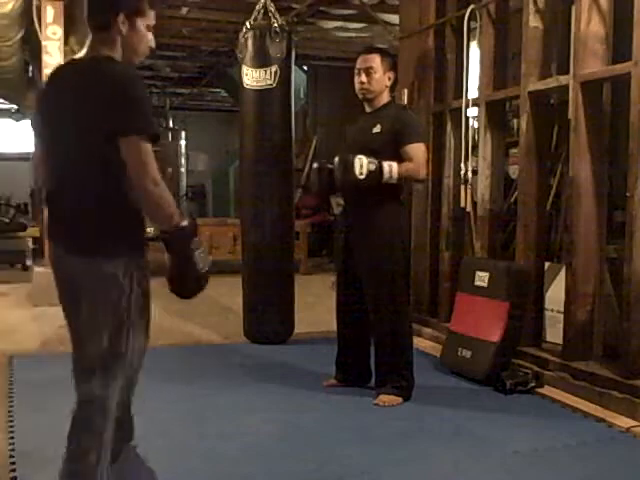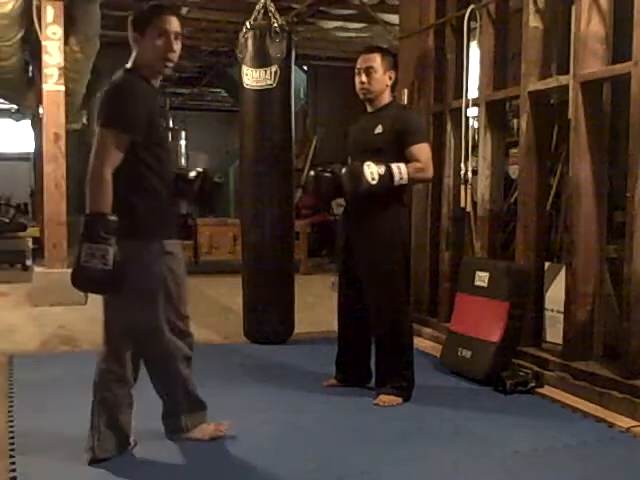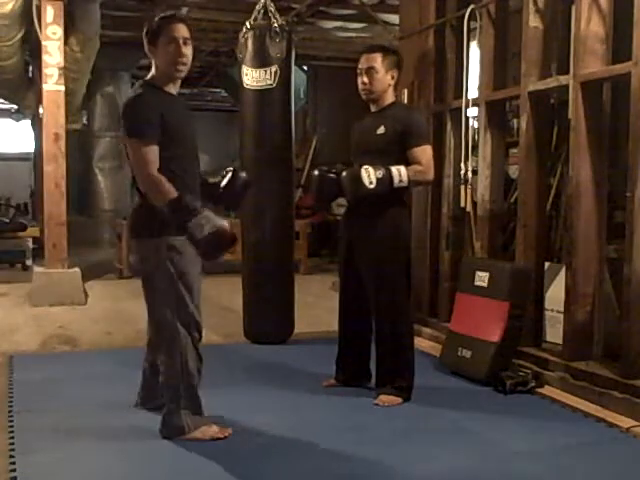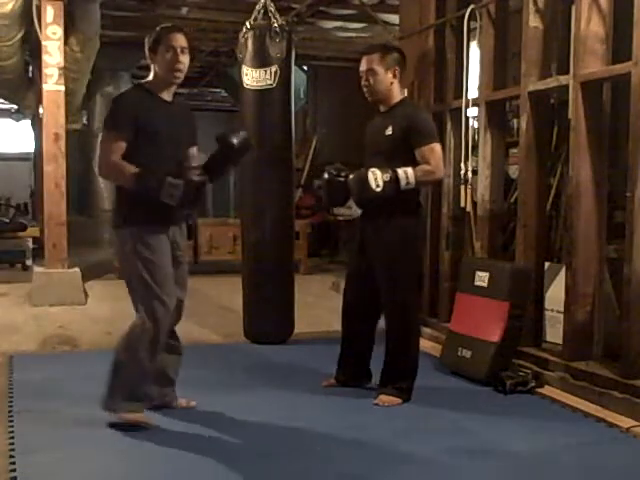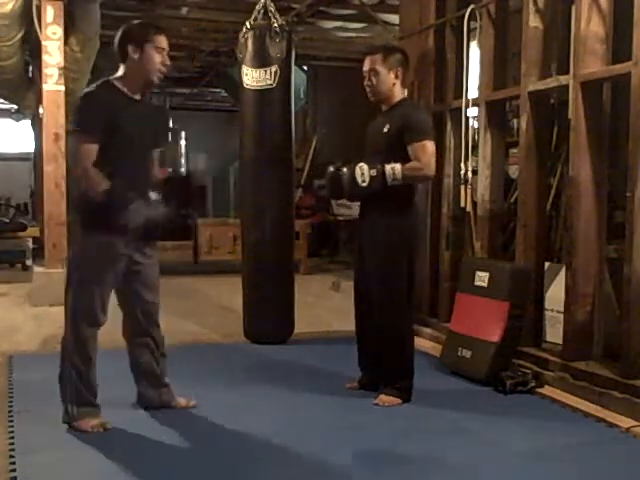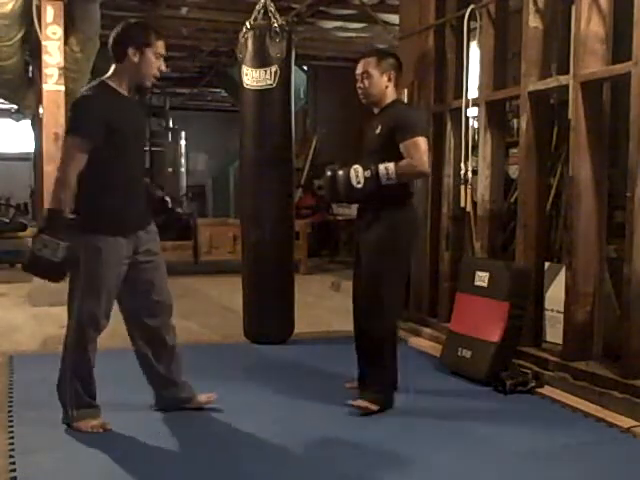
dt=0.5s
person 1, frame 1
left shoulder: (54, 85)
right shoulder: (122, 86)
left elbow: (43, 172)
right elbow: (146, 184)
right wrist: (183, 242)
left hip: (65, 244)
right hip: (112, 249)
left knee: (92, 352)
right knee: (111, 369)
person 1, frame 2
left shoulder: (135, 91)
right shoulder: (130, 92)
right elbow: (101, 169)
right wrist: (96, 231)
left hip: (132, 234)
right hip: (147, 238)
left knee: (123, 339)
right knee: (167, 333)
left ankle: (106, 438)
right ankle: (185, 419)
person 1, frame 3
left shoulder: (176, 104)
right shoulder: (143, 104)
right elbow: (148, 176)
right wrist: (193, 215)
left hip: (182, 229)
right hip: (163, 231)
left knee: (169, 319)
right knee: (181, 323)
left ankle: (155, 393)
right ankle: (184, 418)
person 1, frame 4
left shoulder: (184, 114)
right shoulder: (129, 103)
right elbow: (108, 164)
left wrist: (215, 165)
right wrist: (153, 185)
left hip: (172, 223)
right hip: (139, 223)
left knee: (170, 309)
right knee: (155, 310)
left ankle: (159, 390)
right ankle: (123, 398)
person 1, frame 5
left shoulder: (152, 111)
right shoulder: (96, 101)
right elbow: (82, 167)
right wrist: (120, 204)
left hip: (137, 229)
right hip: (101, 229)
left knee: (145, 313)
right knee: (85, 317)
left ankle: (154, 390)
right ankle: (80, 406)
person 1, frame 6
left shoulder: (133, 106)
right shoulder: (93, 102)
right elbow: (69, 172)
left wrist: (155, 200)
right wrist: (57, 225)
left hip: (141, 230)
right hip: (101, 234)
left knee: (156, 313)
right knee: (88, 322)
left ankle: (173, 391)
right ankle: (79, 407)
person 2, frame 1
left shoulder: (402, 119)
right shoulder: (356, 126)
left elbow: (418, 169)
left wrist: (374, 169)
right wrist: (336, 177)
left hip: (386, 221)
right hip: (354, 218)
left knee: (389, 303)
right knee: (350, 300)
left ankle: (397, 383)
right ankle: (351, 371)
person 2, frame 2
left shoulder: (403, 119)
right shoulder: (358, 126)
left elbow: (425, 168)
left wrist: (383, 173)
right wrist: (335, 182)
left hip: (387, 221)
right hip: (355, 219)
left knee: (389, 303)
right knee: (351, 300)
left ankle: (397, 383)
right ankle: (352, 371)
person 2, frame 3
left shoulder: (407, 119)
right shoulder: (361, 125)
left elbow: (425, 171)
left wrist: (384, 175)
right wrist: (339, 181)
left hip: (388, 222)
right hip: (356, 219)
left knee: (390, 304)
right knee: (352, 301)
left ankle: (397, 383)
right ankle: (351, 371)
person 2, frame 4
left shoulder: (415, 118)
right shoulder: (374, 123)
left elbow: (434, 170)
left wrist: (389, 178)
right wrist: (348, 183)
left hip: (401, 224)
right hip: (371, 222)
left knee: (399, 305)
right knee: (357, 299)
left ankle: (398, 384)
right ankle: (352, 371)
person 2, frame 5
left shoulder: (412, 116)
right shoulder: (377, 121)
left elbow: (426, 168)
left wrist: (378, 174)
right wrist: (355, 179)
left hip: (395, 220)
right hip: (371, 218)
left knee: (392, 303)
right knee: (367, 300)
left ankle: (398, 384)
right ankle: (373, 375)
person 2, frame 6
left shoulder: (404, 116)
right shoulder: (375, 121)
left elbow: (420, 165)
left wrist: (373, 174)
right wrist: (350, 182)
left hip: (392, 220)
right hip: (370, 217)
left knee: (380, 302)
right knee: (365, 300)
left ankle: (379, 389)
right ankle: (371, 375)
